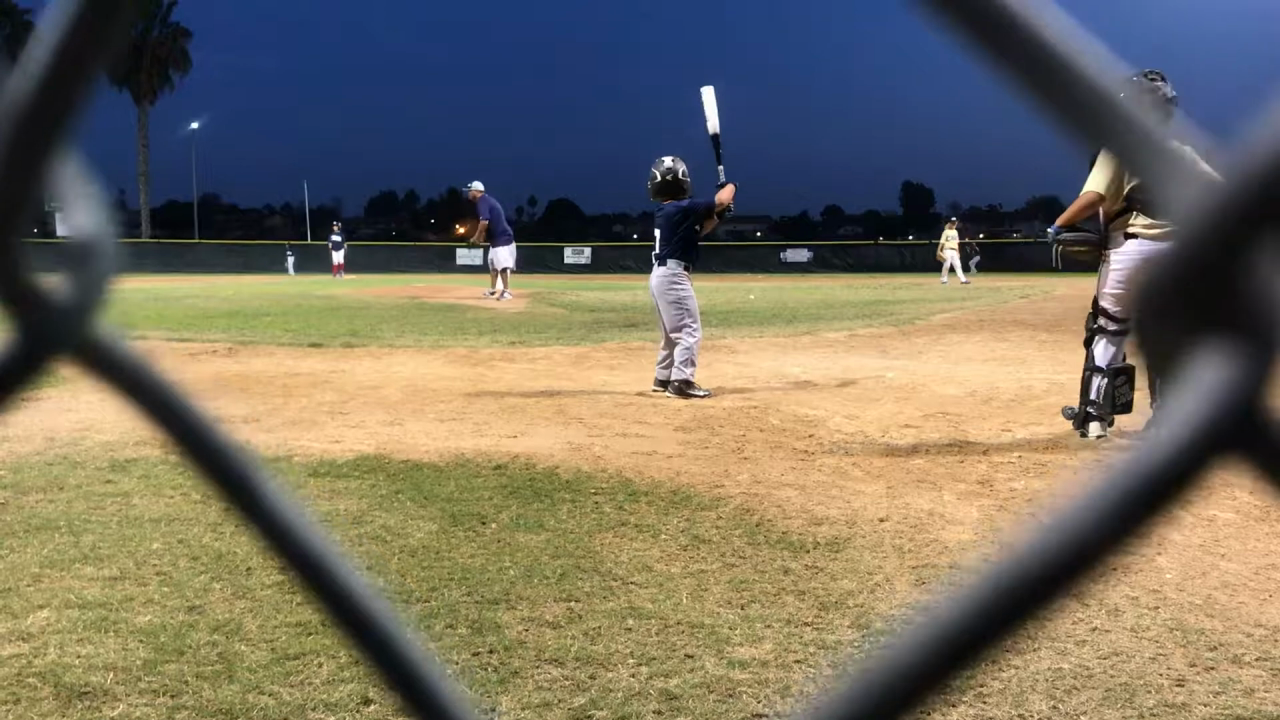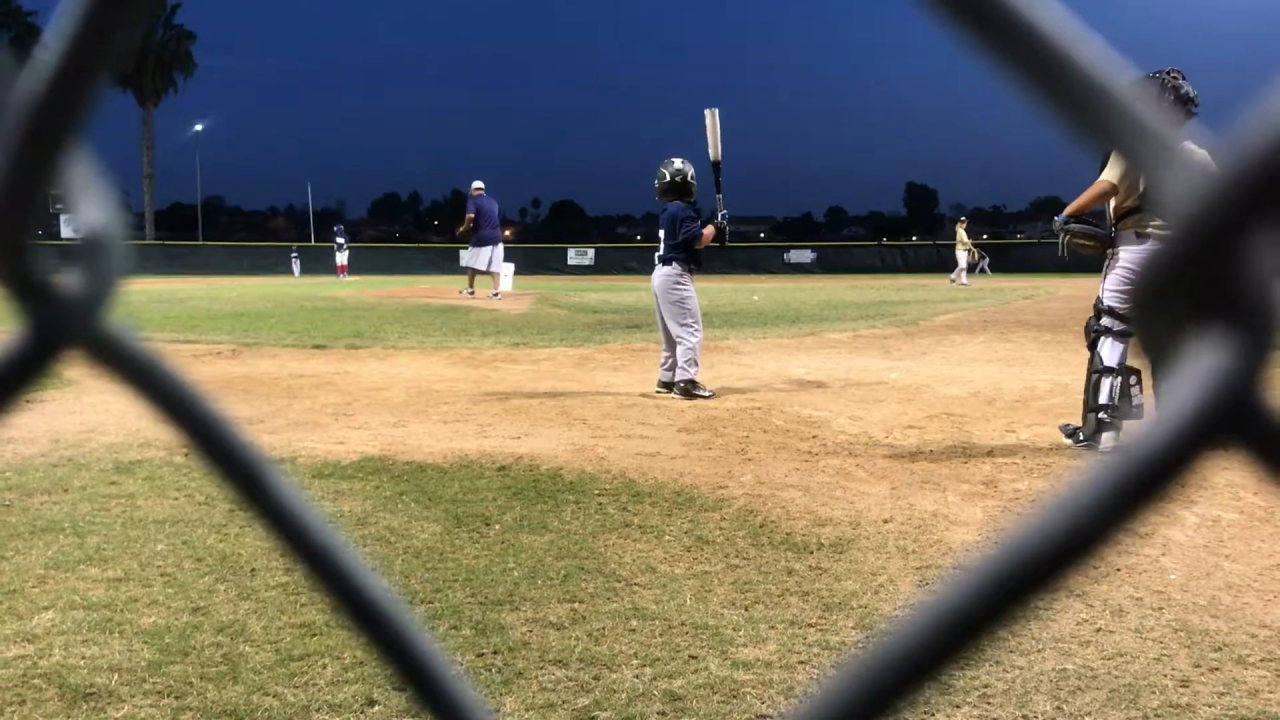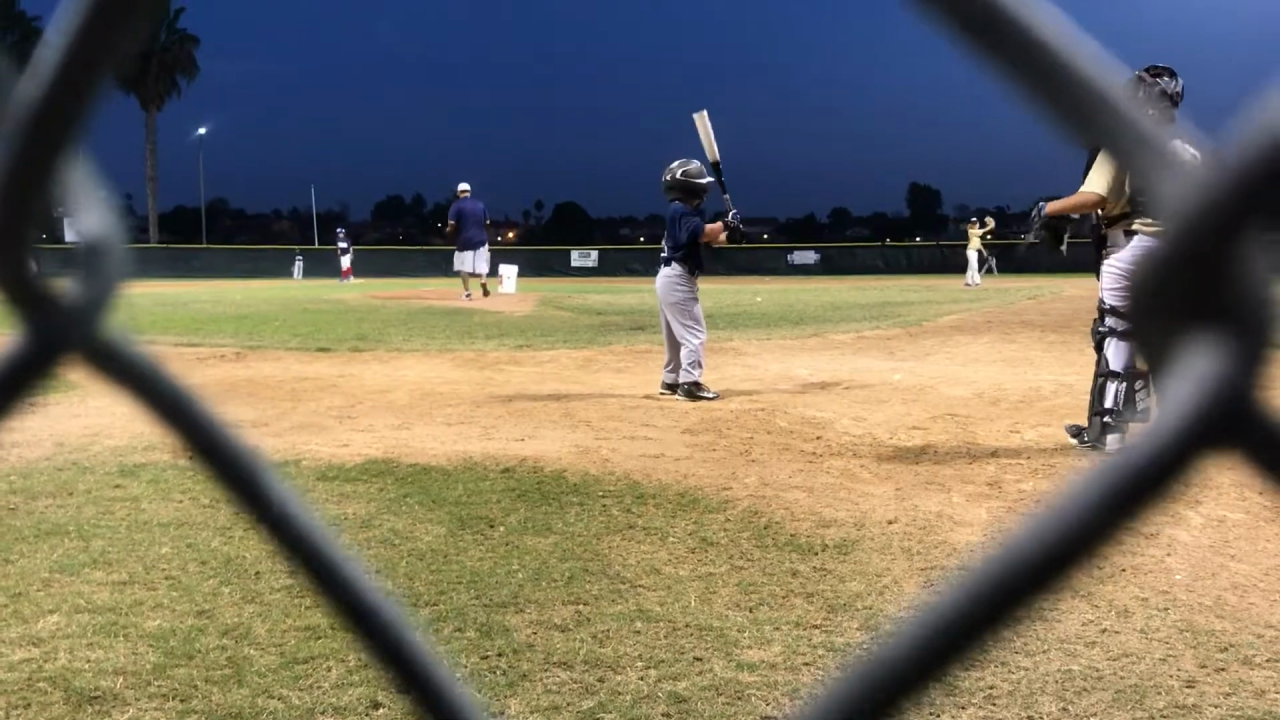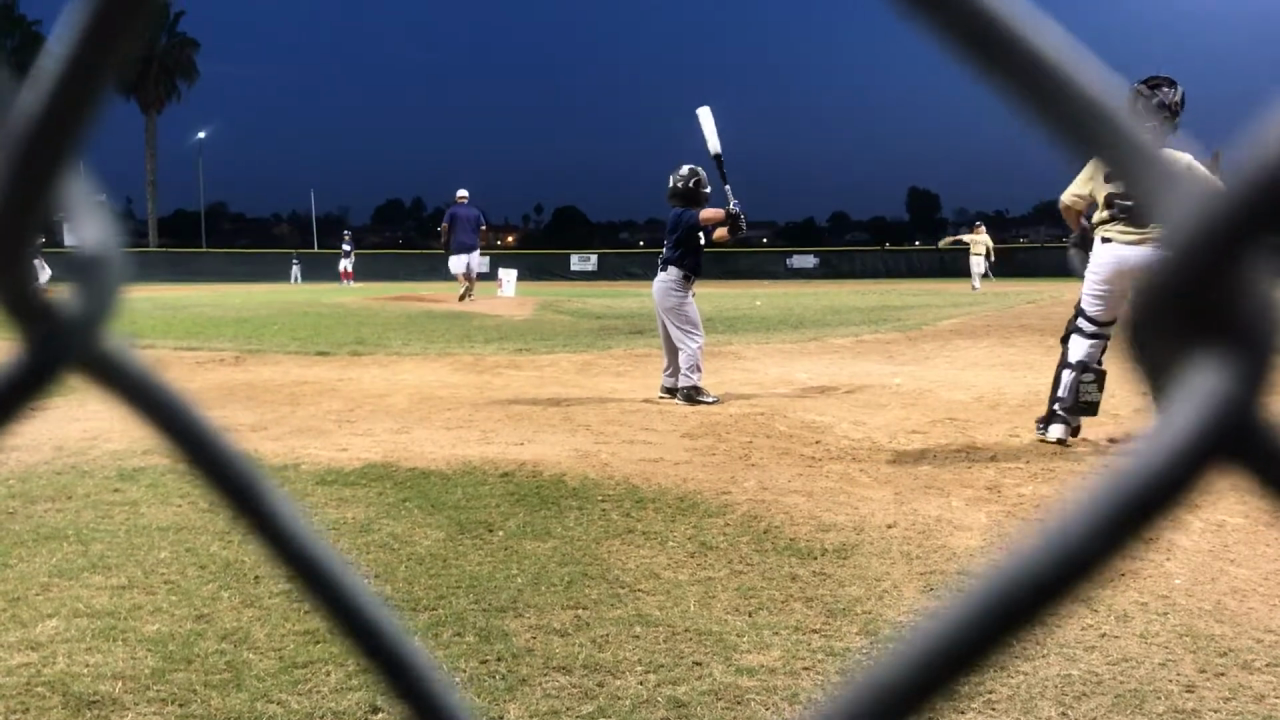
dt=0.5s
person 1, frame 1
left shoulder: (1118, 149)
right shoulder: (1181, 151)
left elbow: (1093, 197)
left wrist: (1058, 225)
left hip: (1128, 247)
right hip: (1172, 247)
left knee: (1107, 329)
left ankle: (1094, 416)
person 1, frame 2
right shoulder: (1197, 155)
left elbow: (1106, 186)
left wrist: (1066, 214)
left hip: (1135, 246)
left knee: (1110, 333)
left ankle: (1100, 426)
person 1, frame 3
right shoulder: (1187, 152)
left elbow: (1093, 198)
left wrist: (1047, 208)
left hip: (1129, 246)
left knee: (1116, 336)
left ankle: (1108, 428)
person 1, frame 4
left shoulder: (1105, 158)
right shoulder: (1181, 162)
left elbow: (1069, 204)
left wrist: (1081, 233)
left hip: (1110, 253)
right hip: (1158, 255)
left knee: (1086, 335)
left ankle: (1059, 419)
person 2, frame 1
left shoulder: (665, 211)
right shoulder: (682, 209)
left elbow: (697, 231)
right elbow: (720, 202)
left wrist: (716, 216)
right wrist: (730, 186)
left hip: (661, 274)
right hip: (673, 276)
left knee: (673, 331)
right knee: (689, 330)
left ankle: (664, 378)
right ankle: (681, 382)
person 2, frame 2
left shoulder: (669, 211)
right shoulder: (683, 211)
right elbow: (698, 241)
left wrist: (713, 233)
right wrist: (714, 226)
left hip: (662, 275)
right hip: (675, 276)
left knee: (671, 333)
right knee: (690, 331)
left ankle: (667, 379)
right ankle: (685, 383)
person 2, frame 3
left shoulder: (684, 211)
right shoulder: (680, 211)
left elbow: (707, 238)
right elbow: (704, 232)
left wrist: (729, 236)
right wrist: (726, 223)
left hip: (672, 278)
right hip: (677, 279)
left knee: (676, 333)
right knee: (694, 332)
left ankle: (671, 381)
right ankle: (690, 384)
person 2, frame 4
left shoulder: (687, 218)
right shoulder: (680, 215)
left elbow: (713, 234)
right elbow: (706, 216)
left wrist: (732, 229)
right wrist: (728, 213)
left hip: (669, 284)
right hip: (674, 284)
left knee: (675, 338)
right knee: (692, 337)
left ankle: (670, 385)
right ankle: (688, 389)
